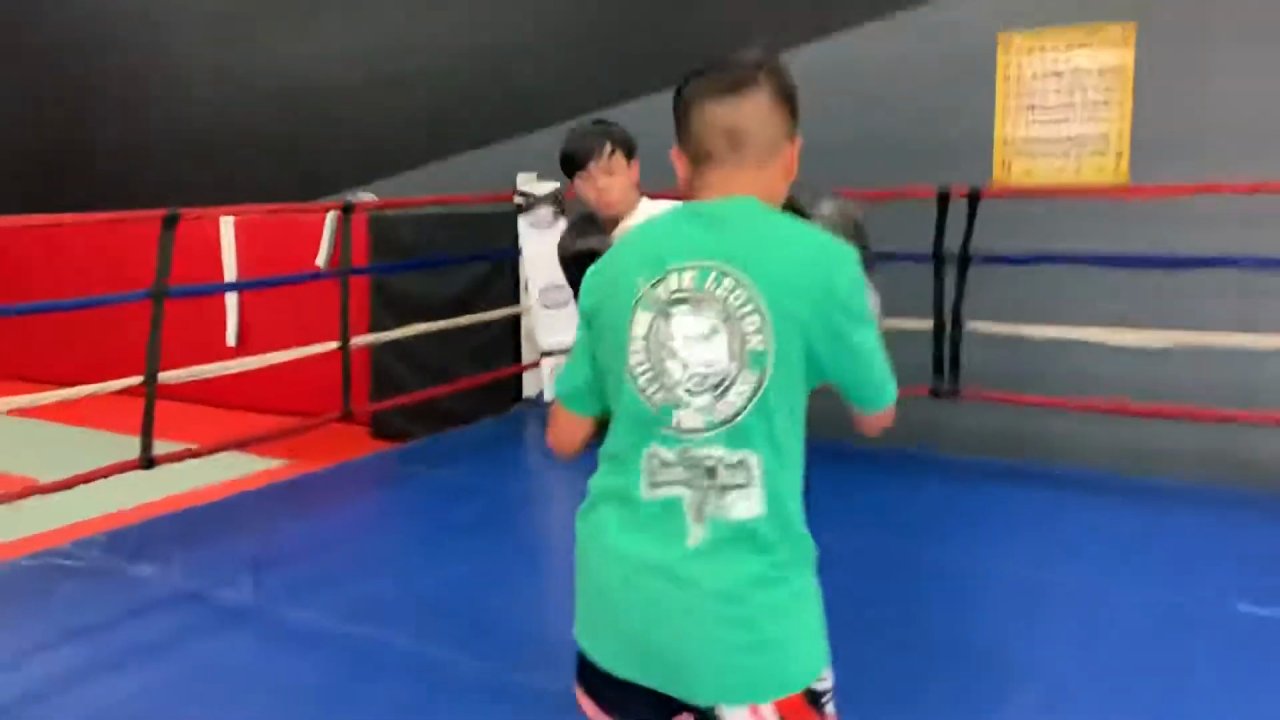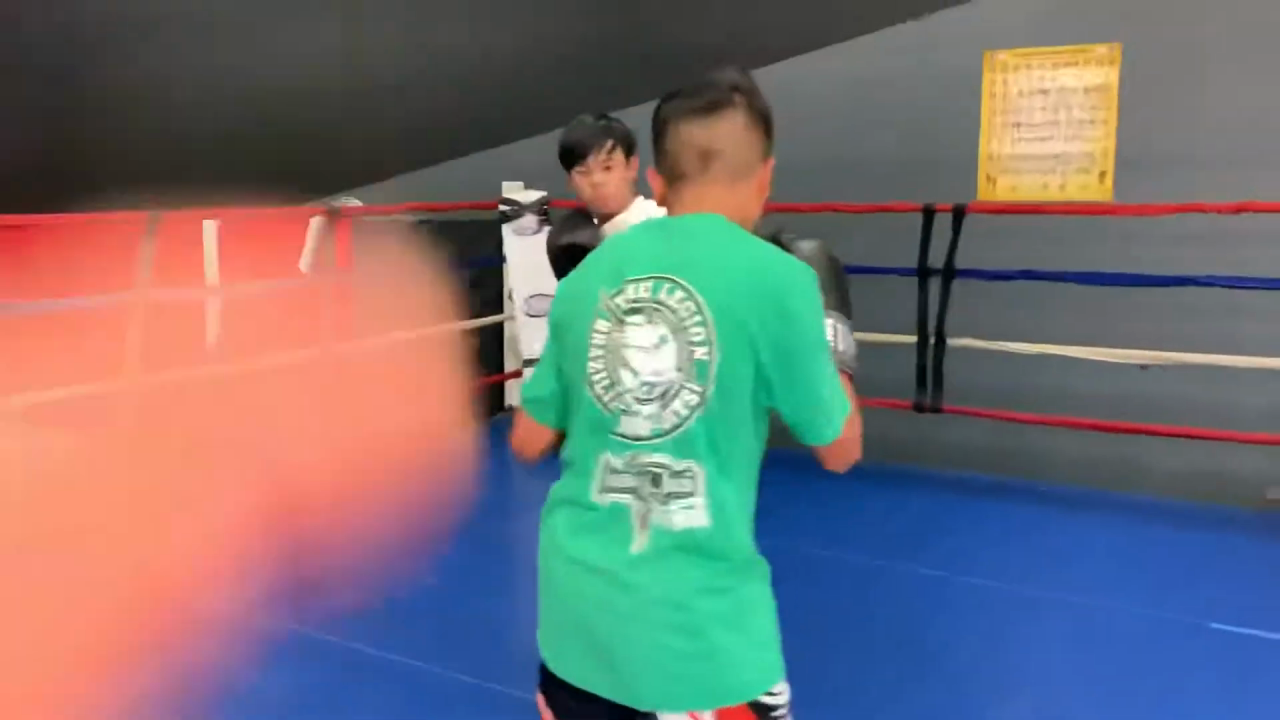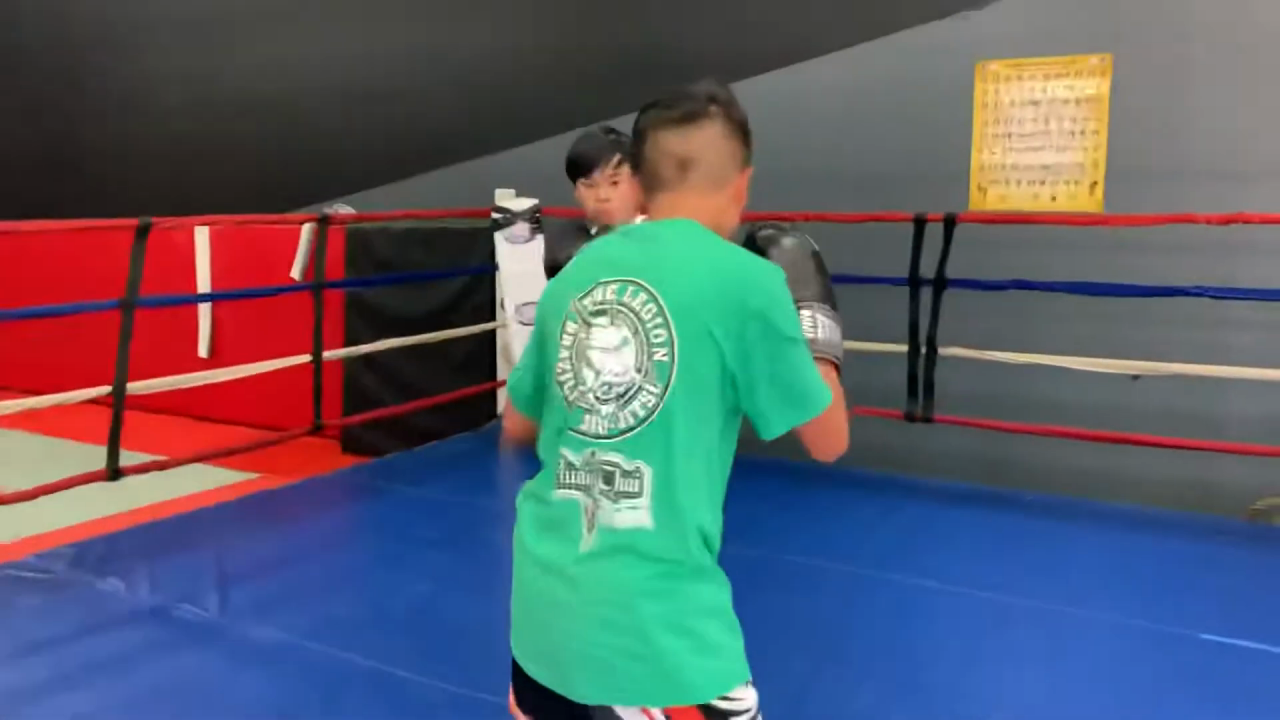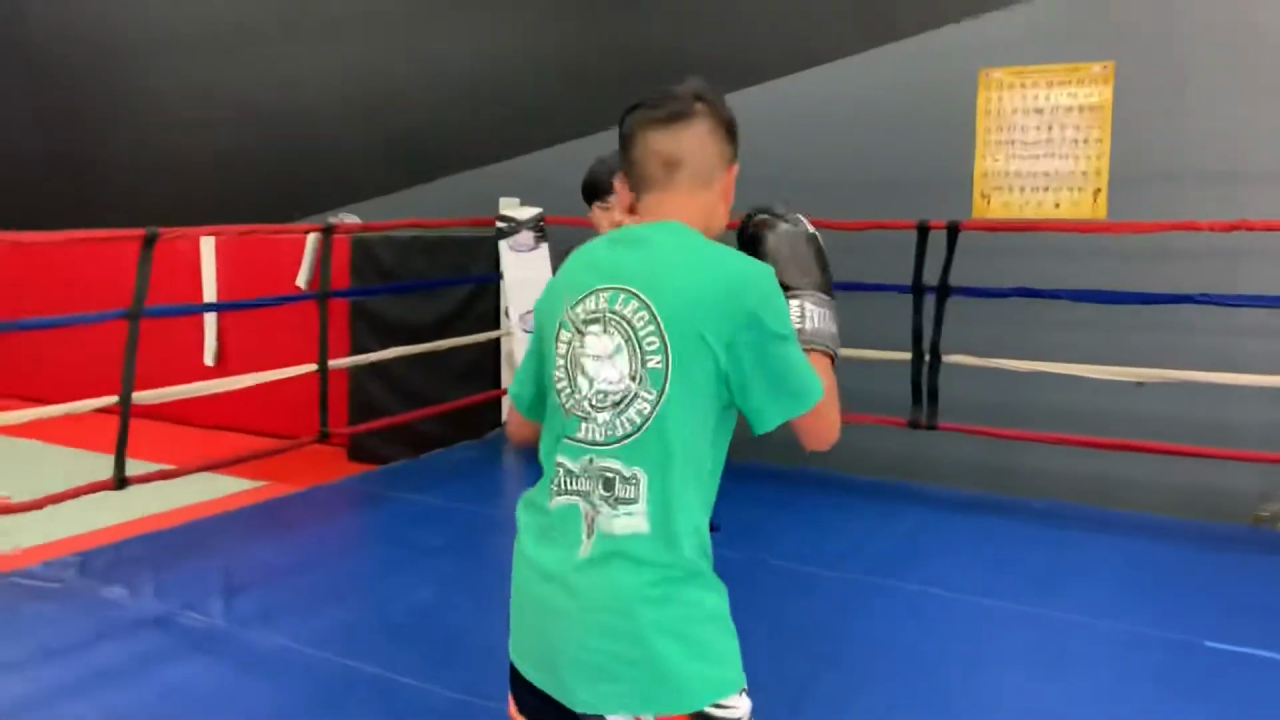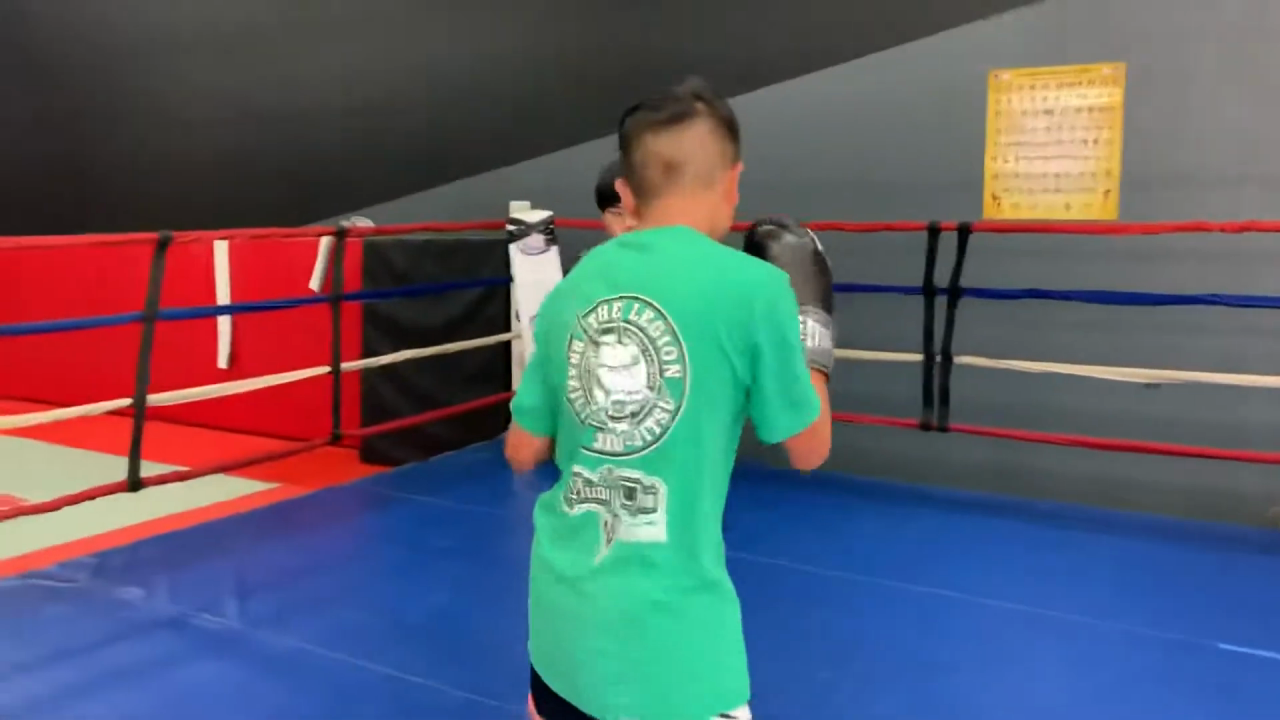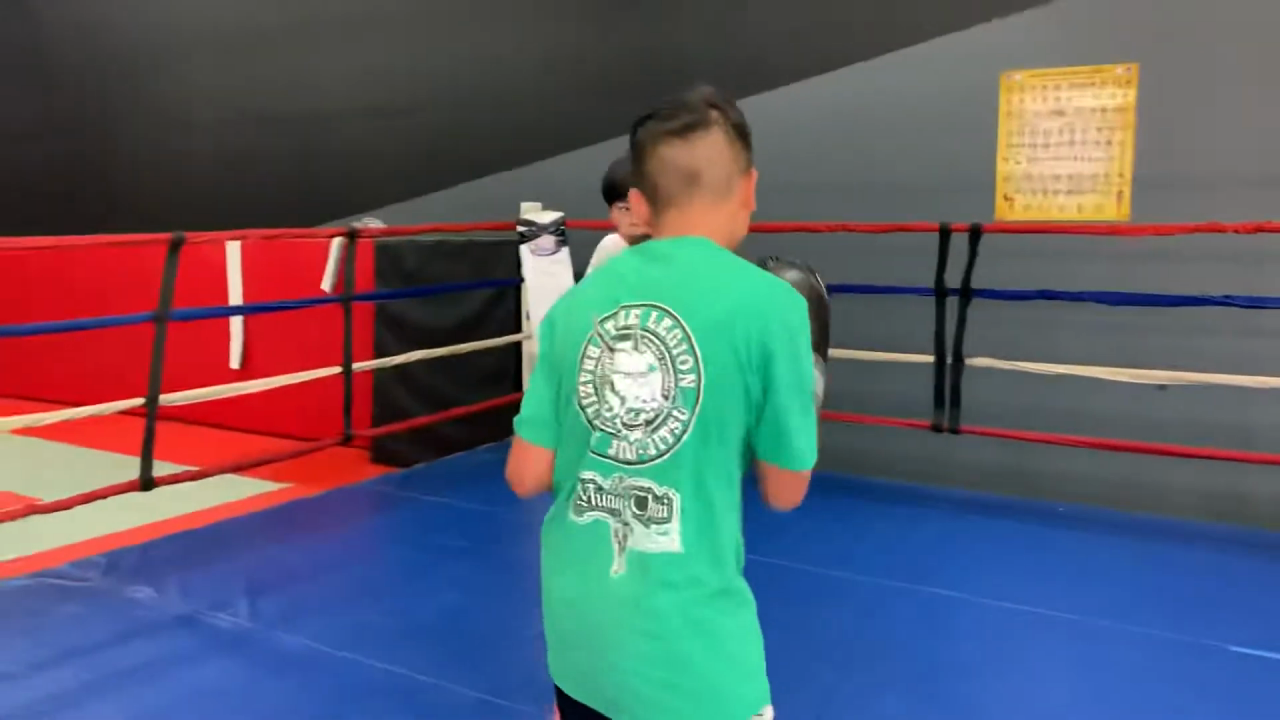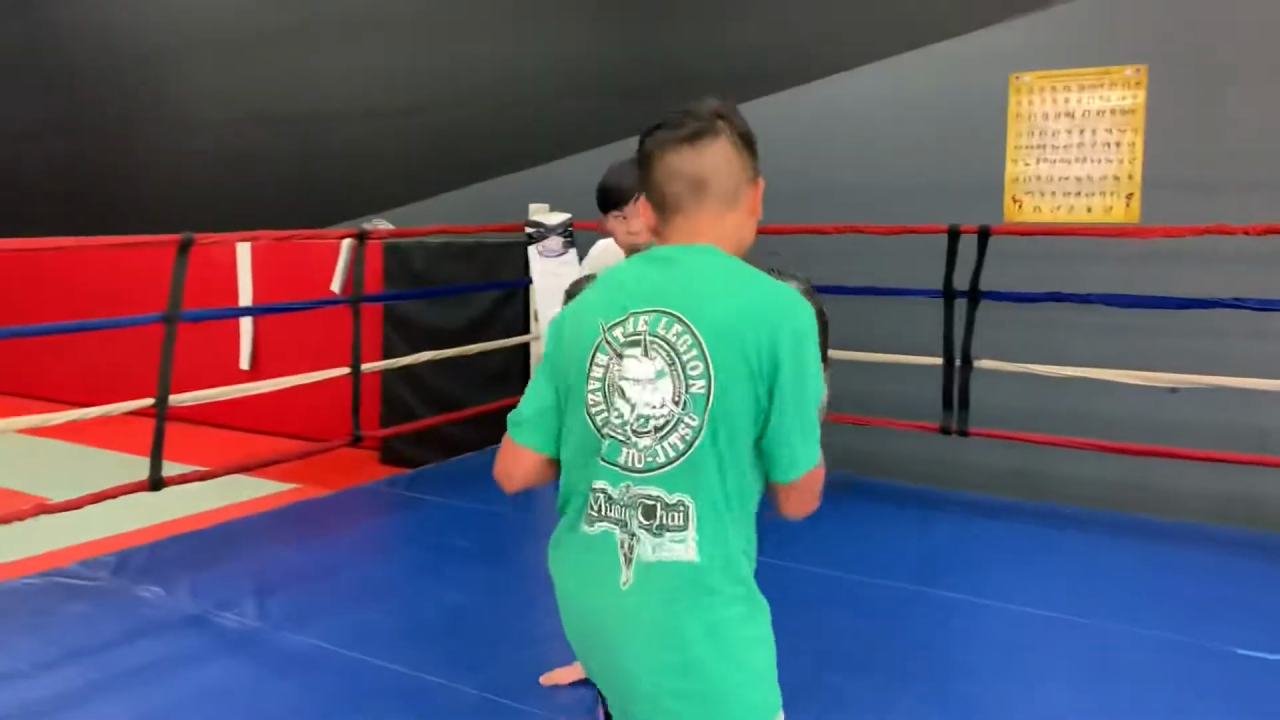
dt=0.1s
person 1, frame 1
left shoulder: (618, 261)
right shoulder: (820, 258)
left elbow: (564, 438)
right elbow: (876, 413)
left hip: (618, 590)
right hip: (748, 603)
person 1, frame 2
left shoulder: (591, 272)
right shoulder: (775, 278)
left elbow: (529, 443)
right elbow: (841, 450)
right wrist: (829, 328)
left hip: (578, 593)
right hip: (698, 612)
person 1, frame 3
left shoulder: (576, 271)
right shoulder: (747, 282)
left elbow: (517, 427)
right elbow: (828, 441)
right wrist: (815, 318)
left hip: (547, 595)
right hip: (656, 612)
person 1, frame 4
left shoulder: (570, 274)
right shoulder: (738, 283)
left elbow: (521, 429)
right elbow: (820, 430)
right wrist: (808, 301)
left hip: (546, 597)
right hip: (654, 616)
person 1, frame 5
left shoulder: (572, 289)
right shoulder: (751, 288)
left elbow: (524, 452)
right elbow: (808, 449)
right wrist: (809, 316)
left hip: (563, 602)
right hip: (666, 622)
person 1, frame 6
left shoulder: (578, 301)
right shoulder: (768, 306)
left elbow: (526, 476)
right elbow: (785, 490)
right wrist: (804, 369)
left hip: (576, 610)
right hip: (684, 628)
person 1, frame 7
left shoulder: (584, 307)
right shoulder: (775, 310)
left elbow: (513, 471)
right elbow: (798, 498)
left hip: (593, 609)
right hip: (699, 627)
